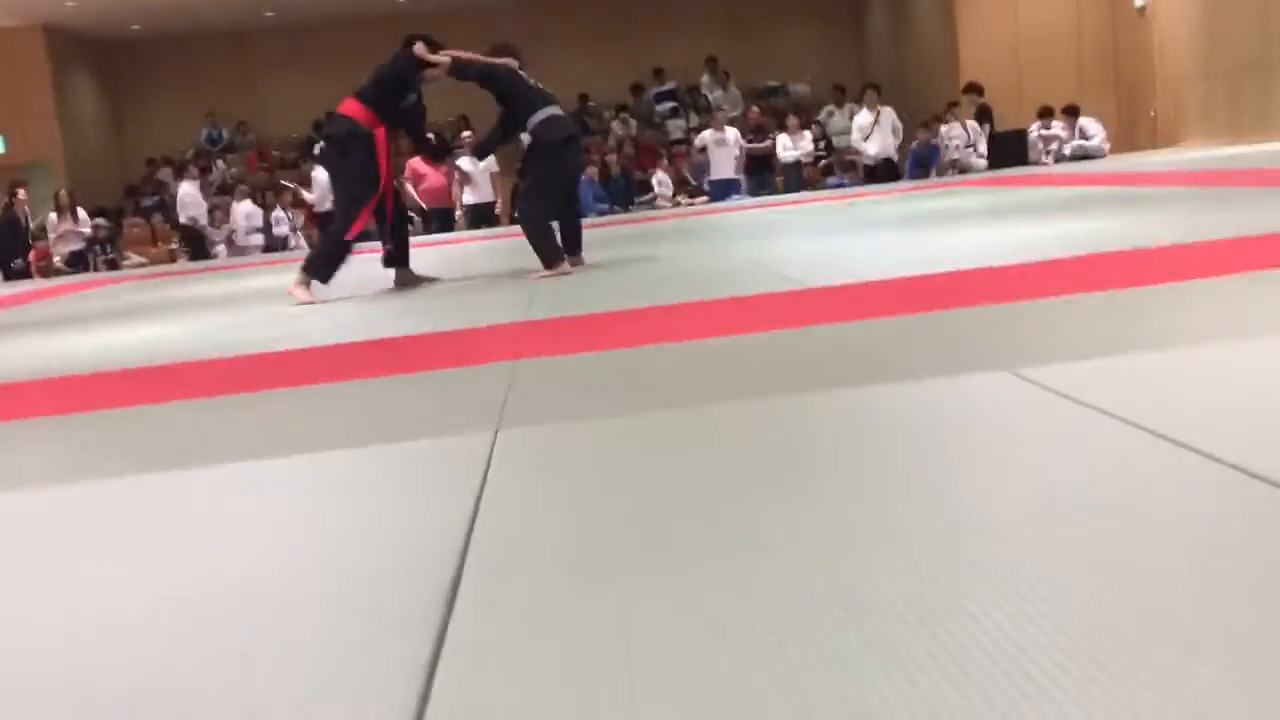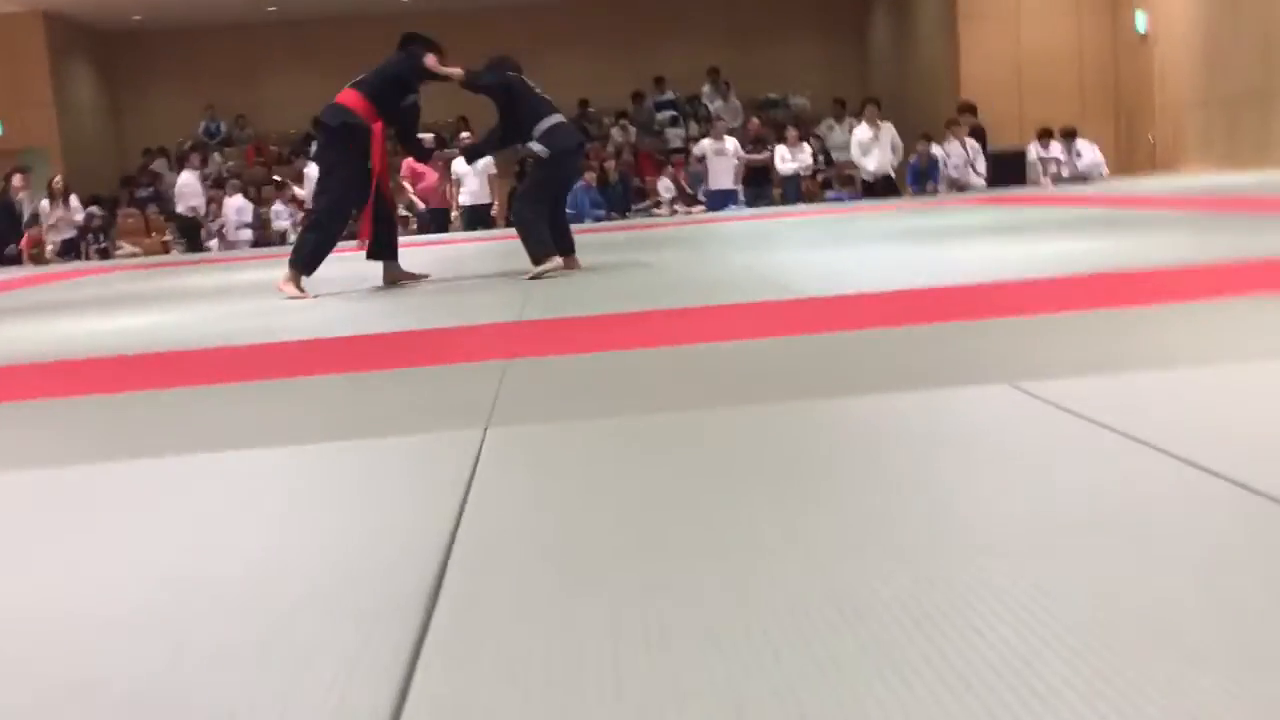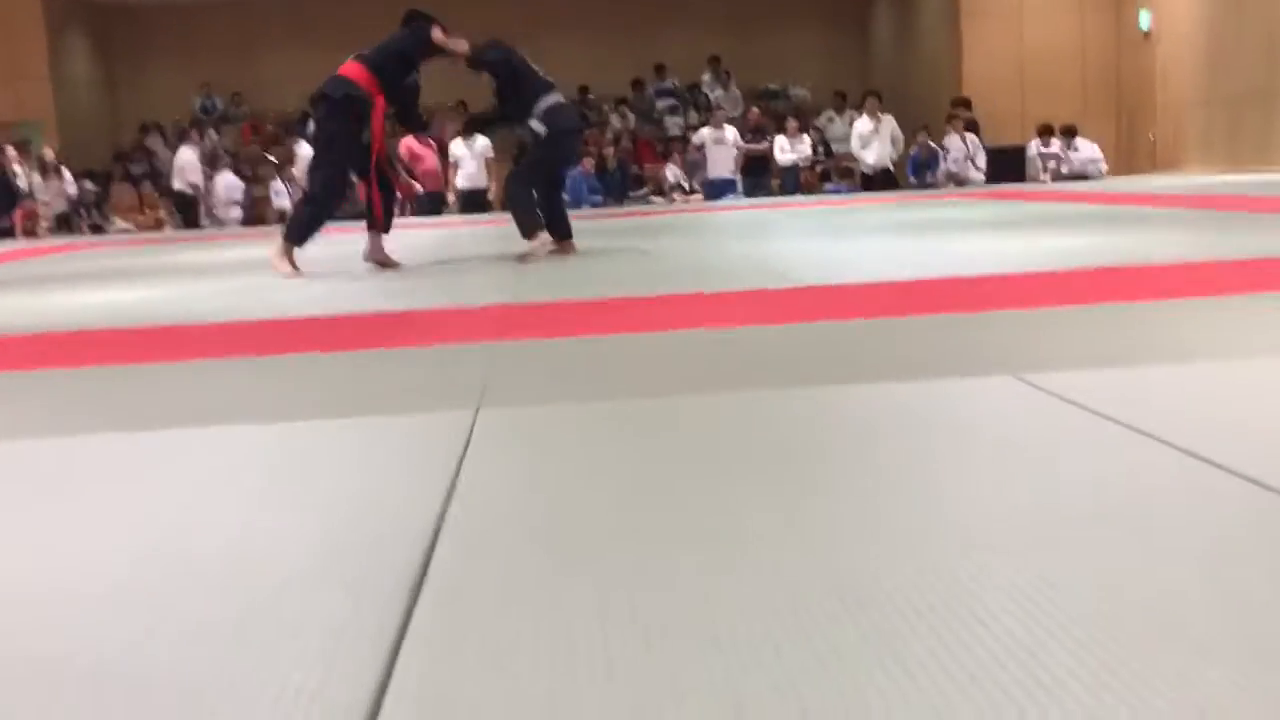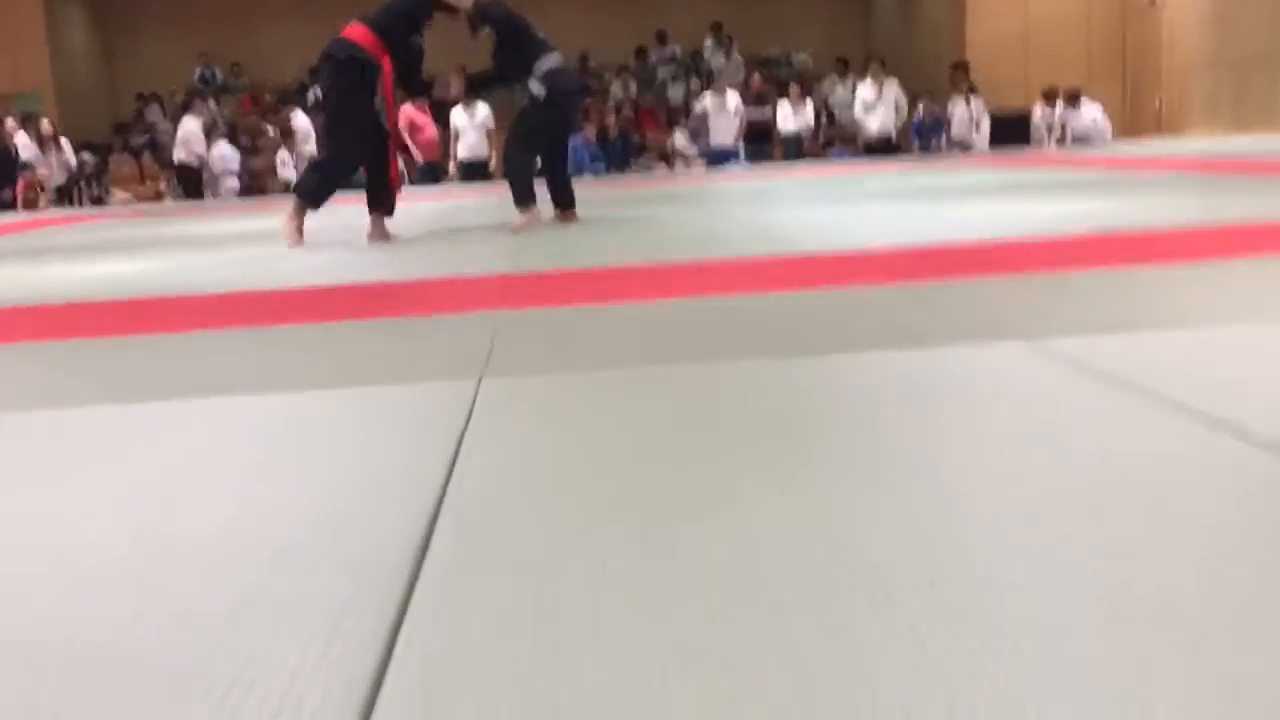
dt=0.1s
person 1, frame 1
left shoulder: (412, 95)
right shoulder: (403, 64)
left elbow: (418, 138)
right elbow: (419, 51)
left hip: (360, 141)
right hip: (350, 139)
left knee: (392, 207)
right knee: (352, 211)
left ankle: (402, 272)
right ankle: (303, 282)
person 1, frame 2
left shoulder: (407, 95)
right shoulder: (406, 63)
left elbow: (407, 139)
right elbow: (428, 64)
left hip: (353, 134)
right hip: (343, 131)
left knee: (380, 202)
right knee: (333, 208)
right ankle: (292, 277)
person 1, frame 3
left shoulder: (407, 76)
right shoulder: (411, 40)
left elbow: (407, 117)
left hip: (352, 106)
right hip: (342, 103)
left knee: (380, 179)
right knee: (330, 180)
right ankle: (284, 251)
person 1, frame 4
left shoulder: (409, 36)
left elbow: (411, 82)
left hip: (355, 71)
right hip: (346, 70)
left knee: (378, 151)
right knee: (342, 151)
left ankle: (377, 224)
right ankle: (296, 214)
person 2, frame 1
left shoulder: (502, 75)
right shoulder: (521, 85)
left elbow: (470, 70)
right elbow: (505, 129)
left wrist: (429, 58)
right wrist: (476, 151)
left hip: (550, 143)
right hip: (566, 139)
left knee: (530, 204)
right knee: (566, 202)
left ankle: (556, 262)
right ankle: (574, 254)
person 2, frame 2
left shoulder: (509, 82)
right shoulder: (520, 98)
left elbow: (479, 81)
right elbow: (501, 136)
left wrist: (438, 69)
right wrist: (462, 153)
left hip: (555, 150)
right hip: (568, 147)
left knee: (525, 206)
right knee: (552, 206)
left ankle: (548, 257)
right ankle: (568, 257)
person 2, frame 3
left shoulder: (509, 65)
right shoulder: (508, 85)
left elbow: (482, 57)
right elbow: (500, 114)
left hip: (555, 131)
right hip: (567, 129)
left knee: (517, 184)
right knee: (549, 187)
left ankle: (537, 235)
right ankle: (564, 240)
person 2, frame 4
left shoulder: (509, 25)
right shoulder: (506, 43)
right elbow: (498, 74)
right wrist: (465, 84)
left hip: (552, 93)
right hip: (566, 91)
left knee: (516, 148)
right knee: (553, 152)
left ankle: (528, 207)
right ankle: (566, 208)
